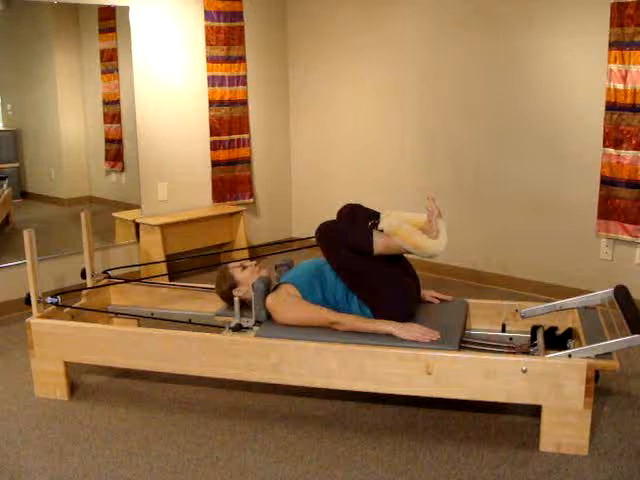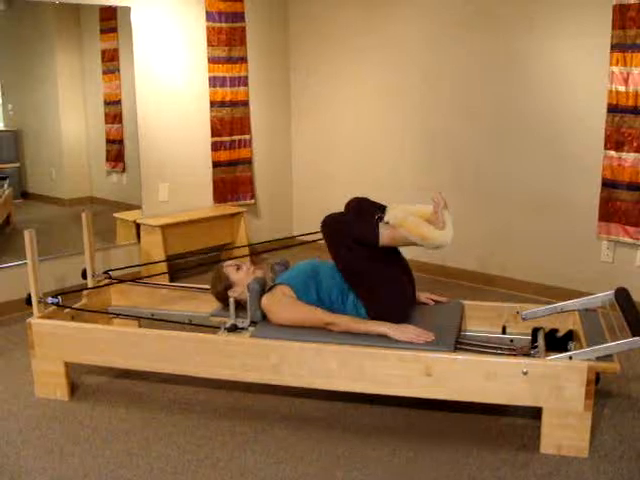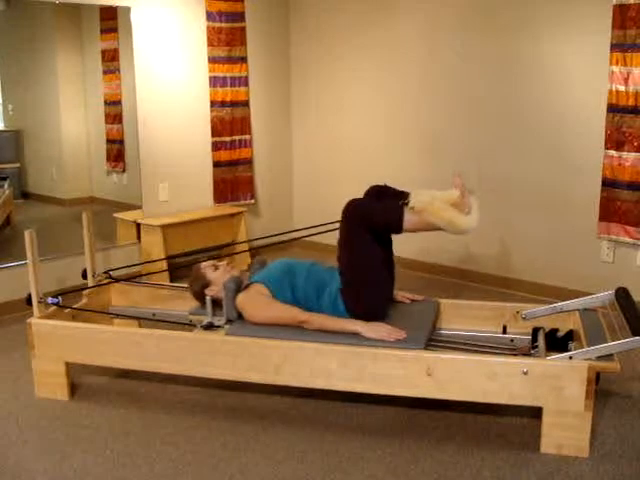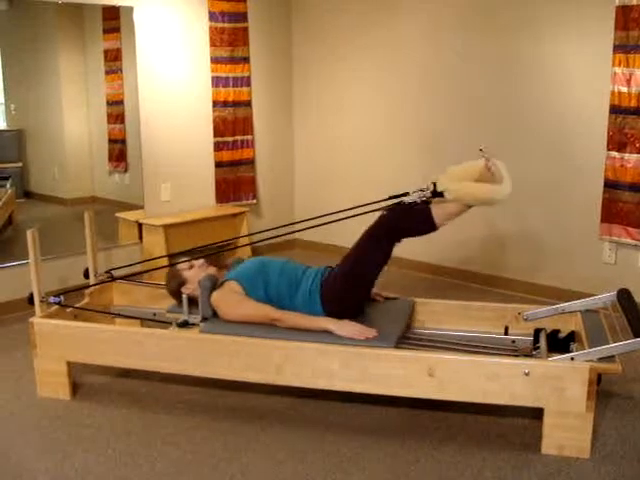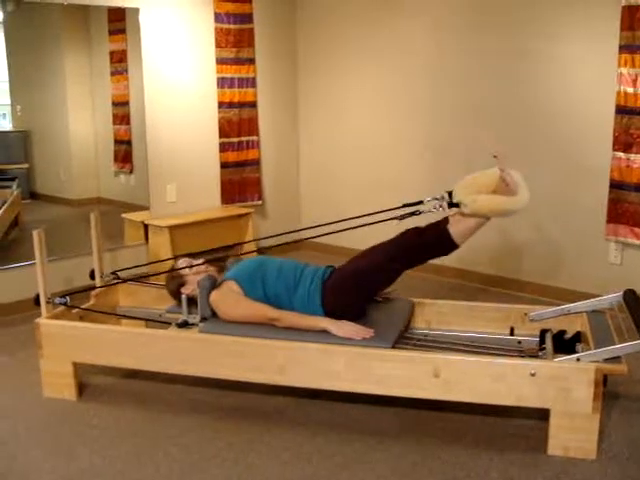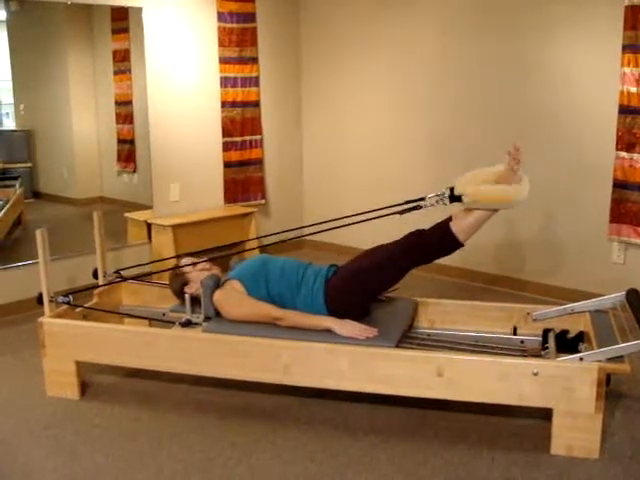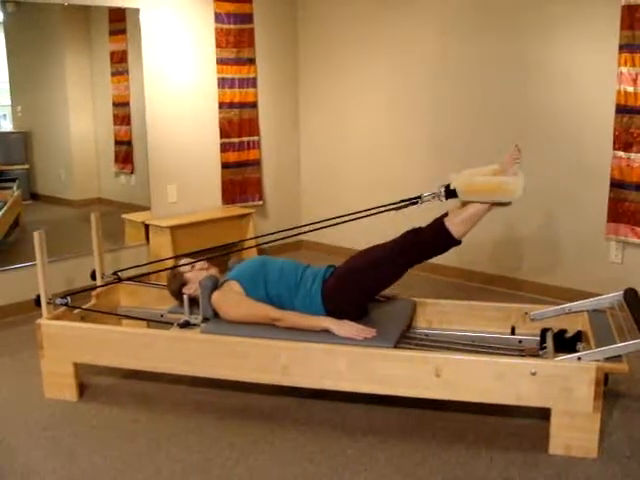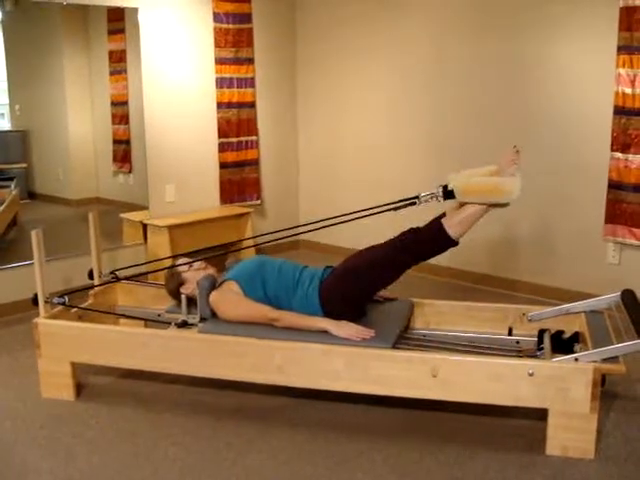
dt=0.4s
person 1, frame 1
left shoulder: (289, 282)
right shoulder: (277, 303)
right elbow: (335, 320)
left wrist: (416, 292)
right wrist: (394, 327)
right hip: (391, 303)
left knee: (349, 213)
right knee: (329, 232)
left ankle: (422, 233)
right ankle: (416, 242)
person 1, frame 2
left shoulder: (285, 283)
right shoulder: (272, 303)
right elbow: (329, 321)
left wrist: (407, 293)
right wrist: (387, 328)
left hip: (391, 290)
right hip: (385, 307)
left knee: (357, 207)
right knee: (334, 224)
left ankle: (425, 226)
right ankle: (423, 235)
person 1, frame 3
left shoulder: (259, 279)
right shoulder: (247, 301)
right elbow: (301, 318)
left wrist: (386, 290)
right wrist: (360, 326)
left hip: (366, 292)
right hip: (356, 305)
left knee: (376, 194)
right knee: (356, 210)
person 1, frame 4
left shoulder: (238, 274)
right shoulder: (221, 299)
right elbow: (276, 316)
left wrist: (362, 287)
right wrist: (333, 324)
left hip: (329, 281)
right hip: (330, 300)
left knee: (398, 213)
right knee: (391, 222)
left ankle: (476, 188)
right ankle: (479, 193)
person 1, frame 5
left shoulder: (237, 274)
right shoulder: (220, 299)
right elbow: (274, 316)
left wrist: (370, 287)
right wrist: (330, 324)
left hip: (331, 281)
right hip: (330, 300)
left knee: (413, 239)
right knee: (409, 246)
left ankle: (493, 199)
right ankle: (495, 202)
person 1, frame 6
left shoulder: (241, 275)
right shoulder: (224, 298)
right elbow: (277, 316)
left wrist: (374, 286)
right wrist: (334, 324)
left hip: (335, 281)
right hip: (335, 299)
left knee: (419, 243)
right knee: (415, 247)
person 1, frame 7
left shoulder: (238, 277)
right shoulder: (222, 299)
right elbow: (275, 317)
right wrist: (331, 323)
left hip: (332, 282)
right hip: (332, 298)
left knee: (417, 241)
right knee: (410, 247)
person 1, frame 8
left shoulder: (235, 276)
right shoulder: (220, 300)
right elbow: (274, 317)
left wrist: (369, 291)
right wrist: (330, 325)
left hip: (329, 282)
right hip: (329, 300)
left knee: (411, 242)
right knee: (408, 247)
